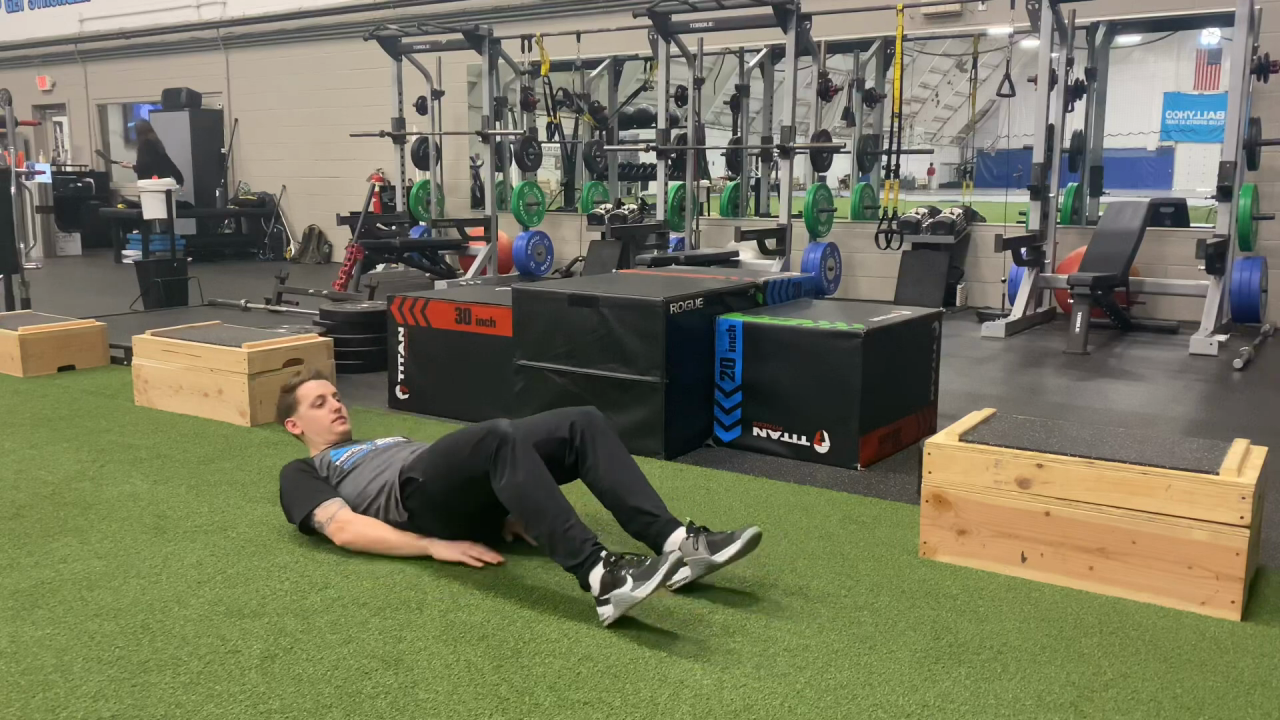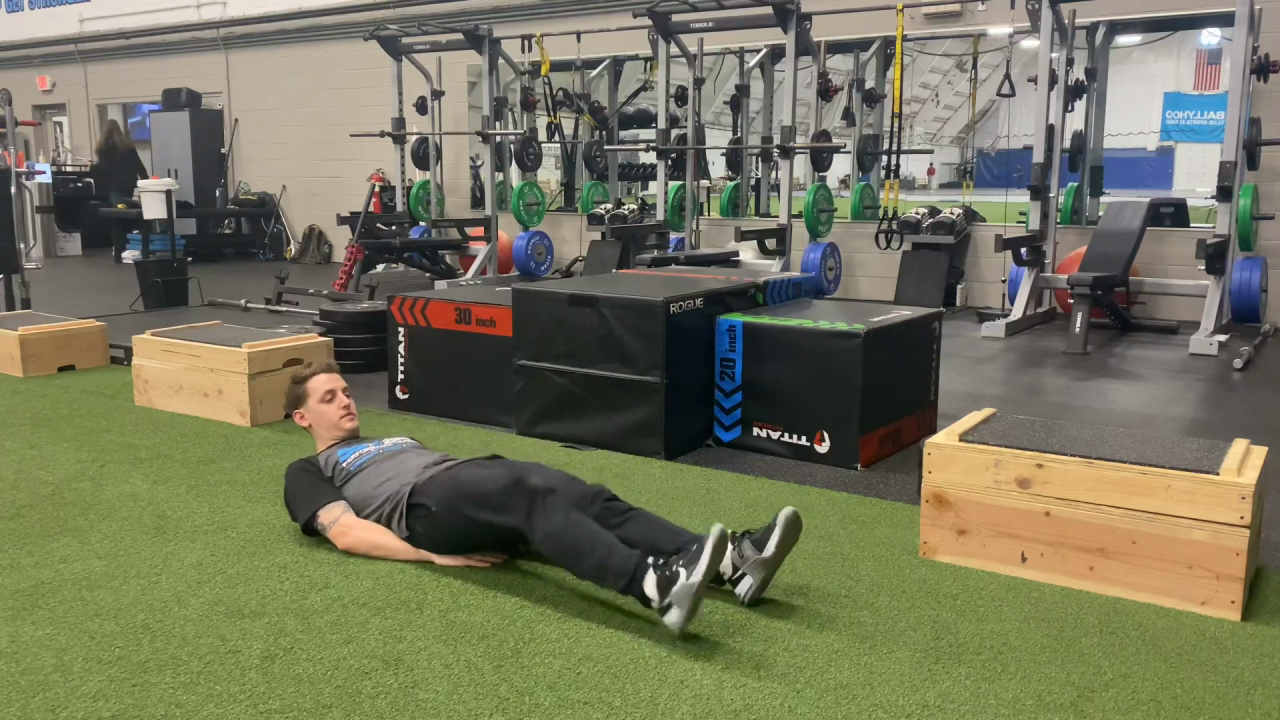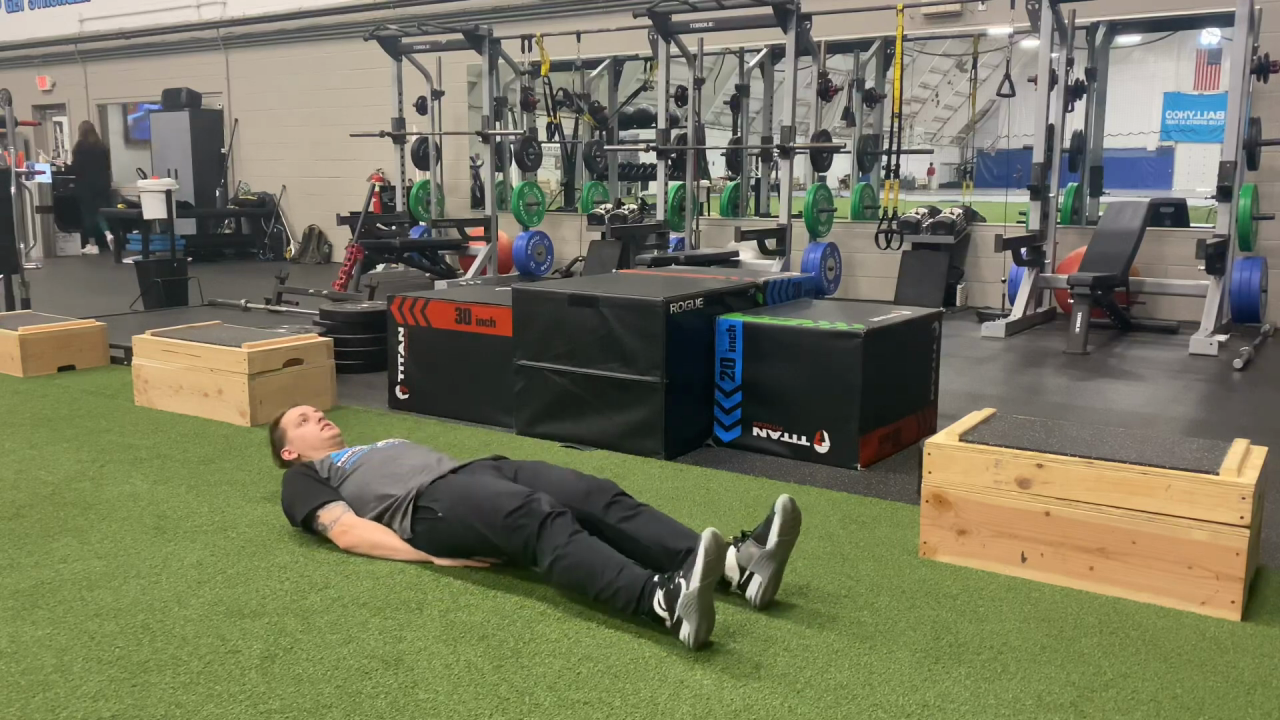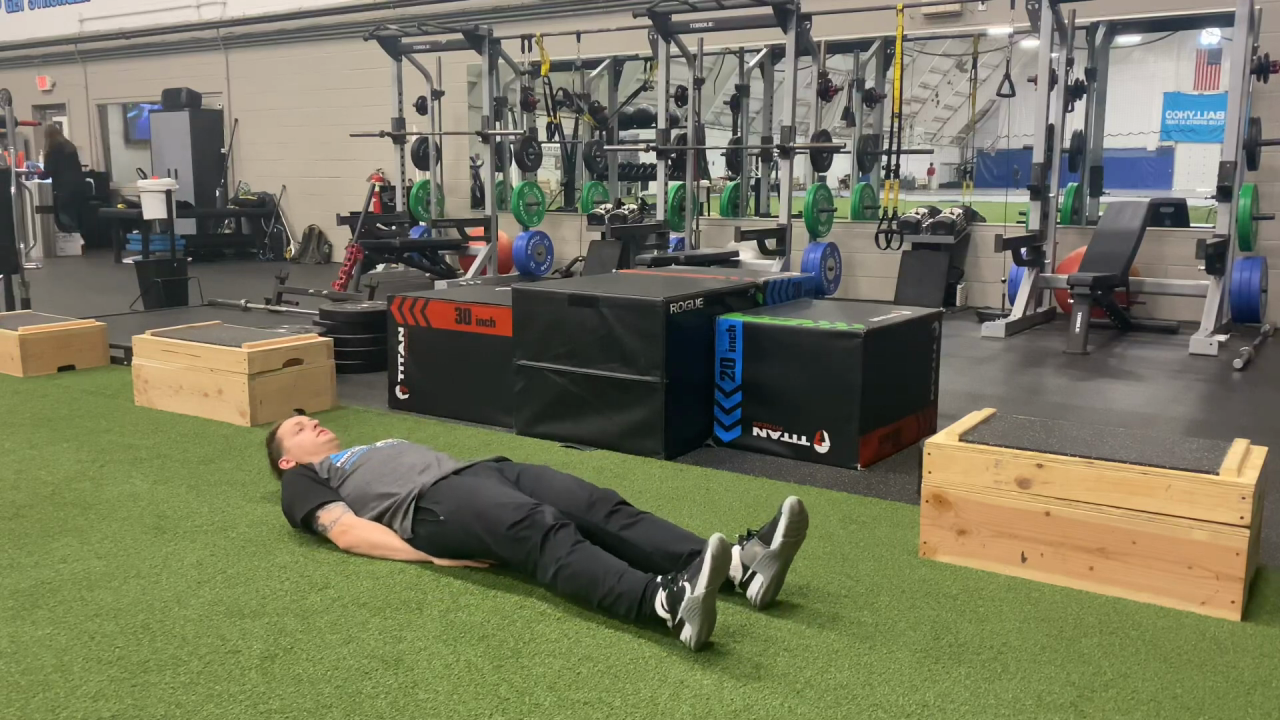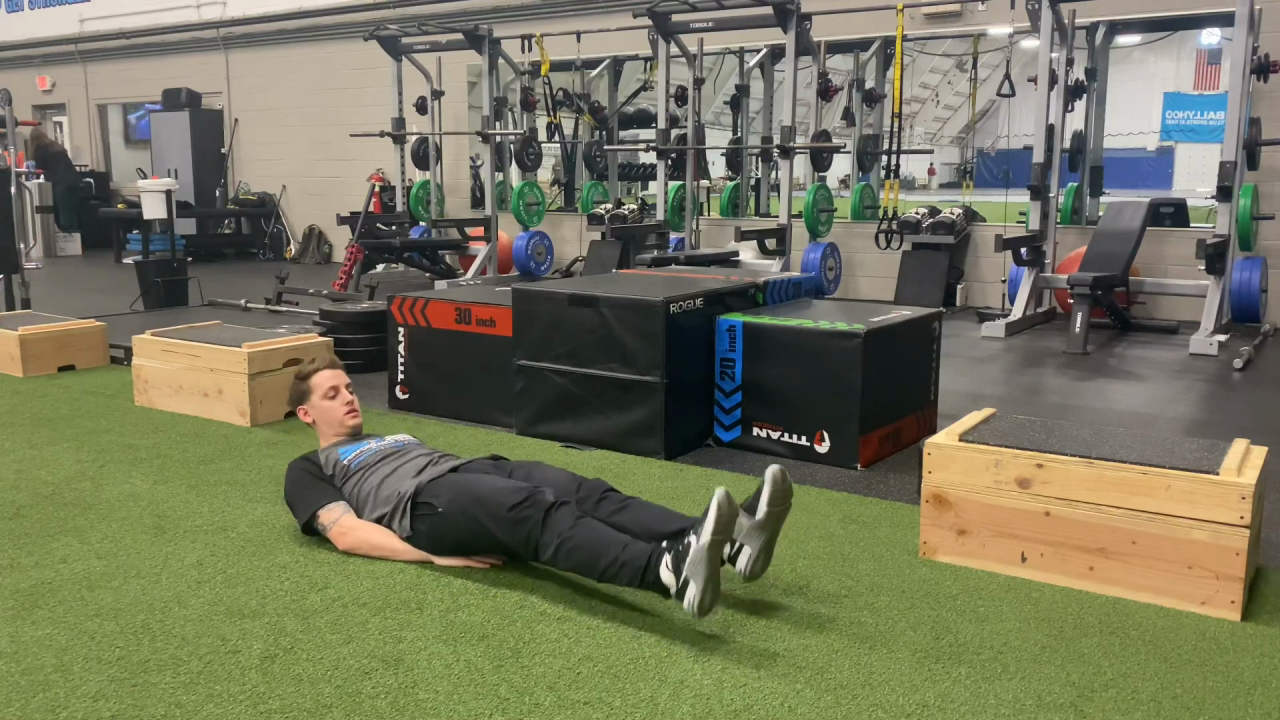
dt=0.7s
person 1, frame 1
left shoulder: (389, 440)
right shoulder: (301, 474)
right elbow: (343, 529)
left wrist: (505, 510)
right wrist: (433, 545)
left hip: (473, 495)
right hip: (415, 499)
left knee: (583, 423)
right knee: (499, 436)
left ankle: (676, 543)
right ankle: (600, 575)
person 1, frame 2
left shoulder: (398, 441)
right shoulder: (308, 473)
right elbow: (346, 534)
left wrist: (506, 525)
right wrist: (435, 554)
right hip: (423, 508)
left knee: (591, 500)
right knee: (533, 497)
left ankle: (731, 562)
right ankle: (661, 586)
person 1, frame 3
left shoulder: (383, 446)
right shoulder: (304, 480)
right elbow: (346, 532)
right wrist: (432, 555)
right hip: (430, 503)
left knee: (600, 499)
right knee: (541, 521)
left ankle: (736, 563)
right ankle: (665, 599)
person 1, frame 4
left shoulder: (378, 449)
right shoulder: (305, 481)
right elbow: (347, 532)
right wrist: (433, 556)
right hip: (432, 501)
left knee: (601, 509)
right knee: (542, 531)
left ankle: (741, 565)
right ankle: (666, 601)
person 1, frame 5
left shoulder: (394, 438)
right shoulder: (309, 471)
right elbow: (346, 533)
left wrist: (509, 539)
right wrist: (434, 554)
right hip: (425, 508)
left knee: (585, 494)
right knee: (540, 510)
left ankle: (724, 539)
right ankle: (671, 570)
